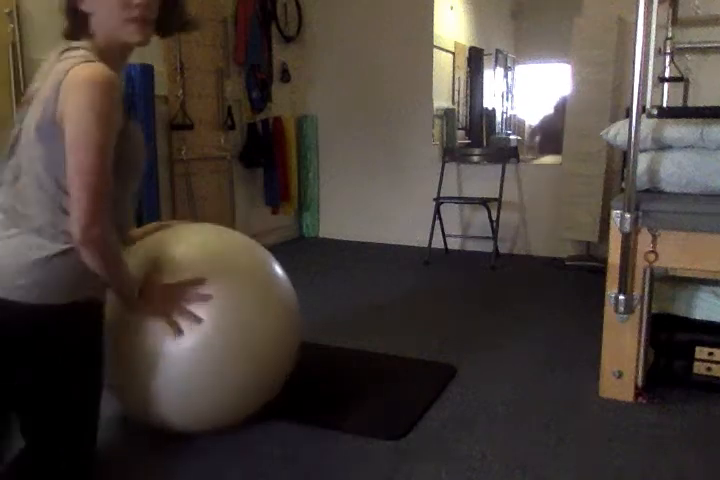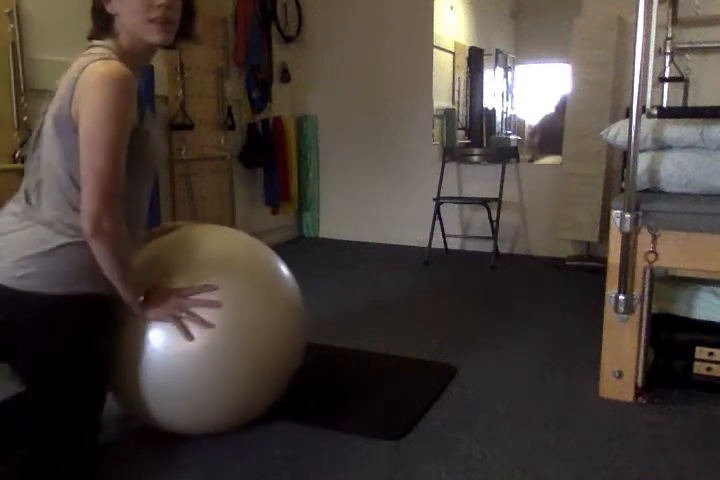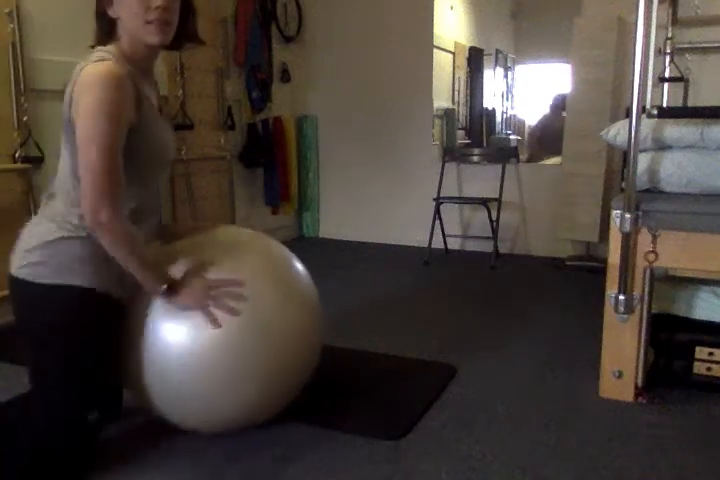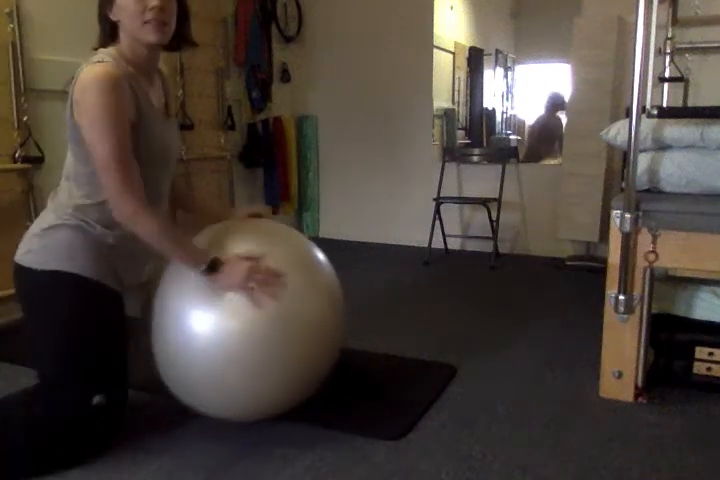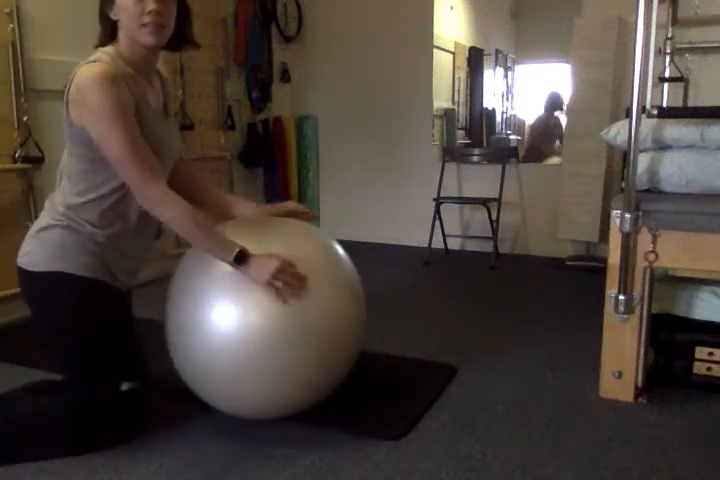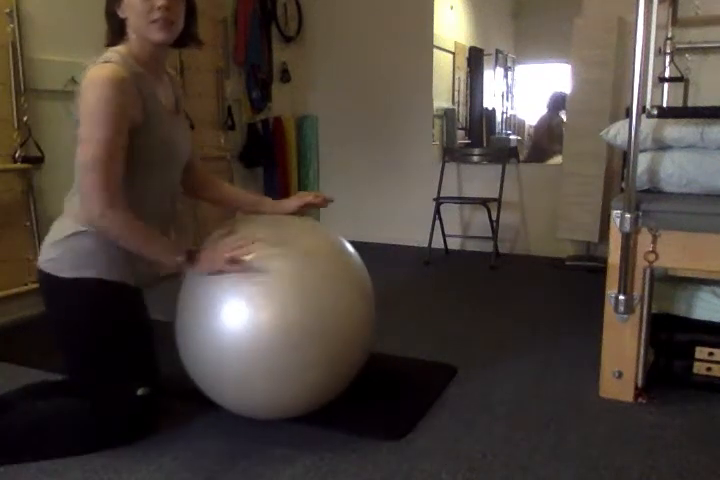
dt=0.2s
person 1, frame 1
left shoulder: (68, 63)
right shoulder: (94, 81)
right elbow: (86, 228)
left wrist: (124, 234)
right wrist: (137, 296)
right hip: (45, 289)
person 1, frame 2
left shoulder: (97, 65)
right shoulder: (110, 78)
right elbow: (97, 219)
left wrist: (140, 237)
right wrist: (142, 300)
right hip: (57, 280)
left knee: (53, 410)
person 1, frame 3
left shoulder: (139, 78)
right shoulder: (107, 77)
right elbow: (100, 212)
left wrist: (167, 233)
right wrist: (167, 288)
left hip: (55, 266)
right hip: (67, 273)
left knee: (97, 402)
person 1, frame 4
left shoulder: (154, 80)
right shoulder: (103, 78)
right elbow: (127, 206)
left wrist: (218, 220)
right wrist: (213, 269)
left hip: (96, 265)
right hip: (65, 264)
left knee: (104, 399)
right knee: (81, 427)
person 1, frame 5
left shoulder: (155, 83)
right shoulder: (99, 79)
left elbow: (178, 180)
right elbow: (153, 195)
left wrist: (257, 212)
right wrist: (243, 261)
left hip: (101, 265)
right hip: (67, 264)
left knee: (102, 389)
right knee: (120, 410)
person 1, frame 6
left shoulder: (165, 82)
right shoulder: (110, 80)
left elbow: (190, 177)
right elbow: (101, 207)
left wrist: (275, 207)
right wrist: (188, 259)
left hip: (110, 266)
right hip: (87, 267)
left knee: (106, 388)
right knee: (130, 412)
